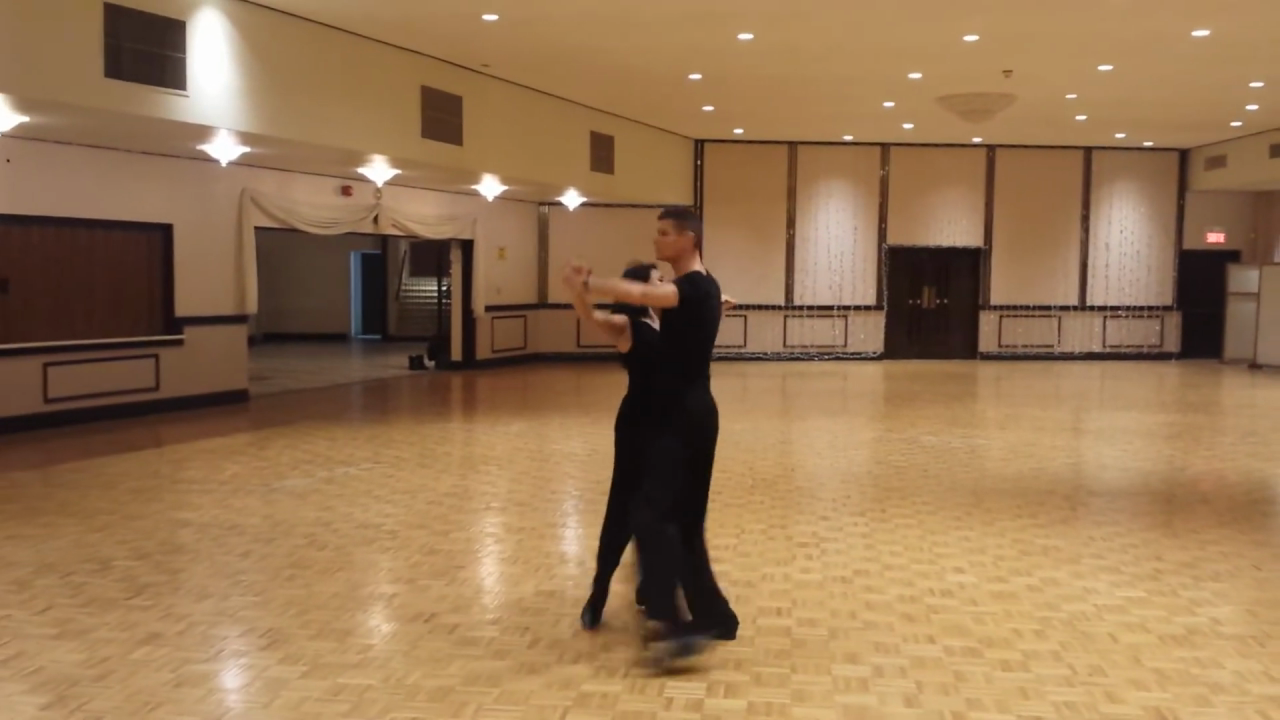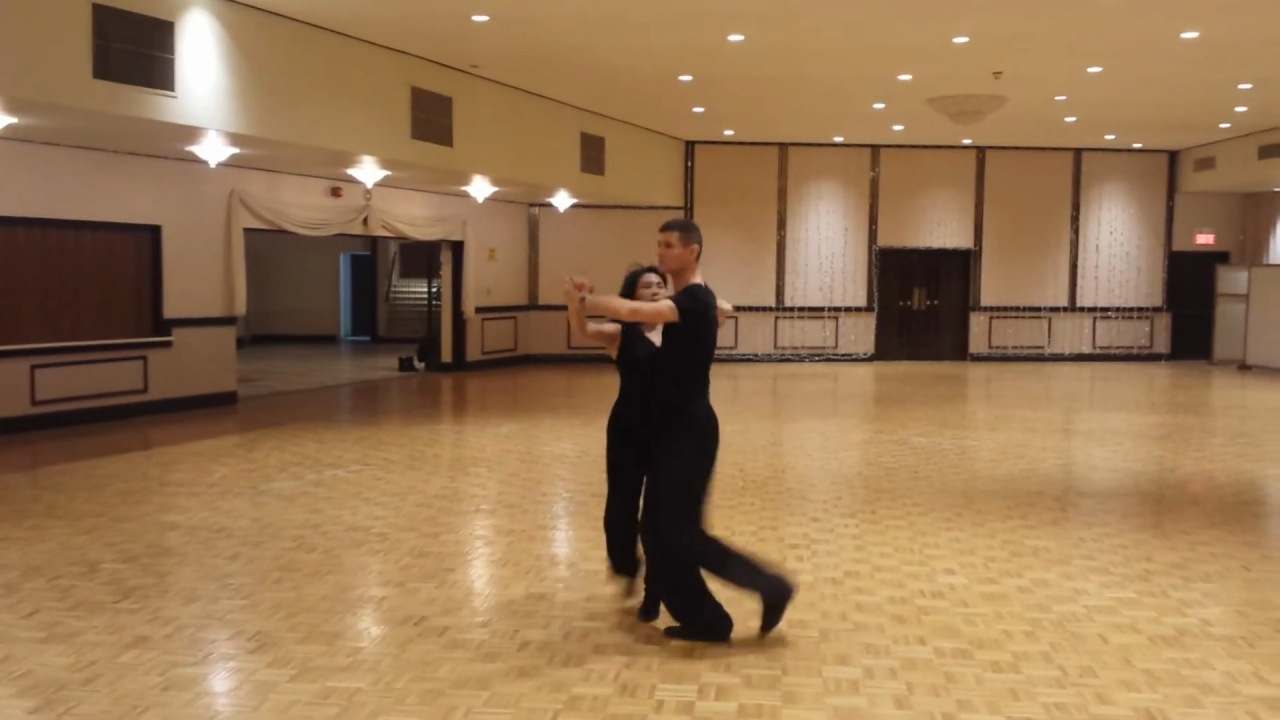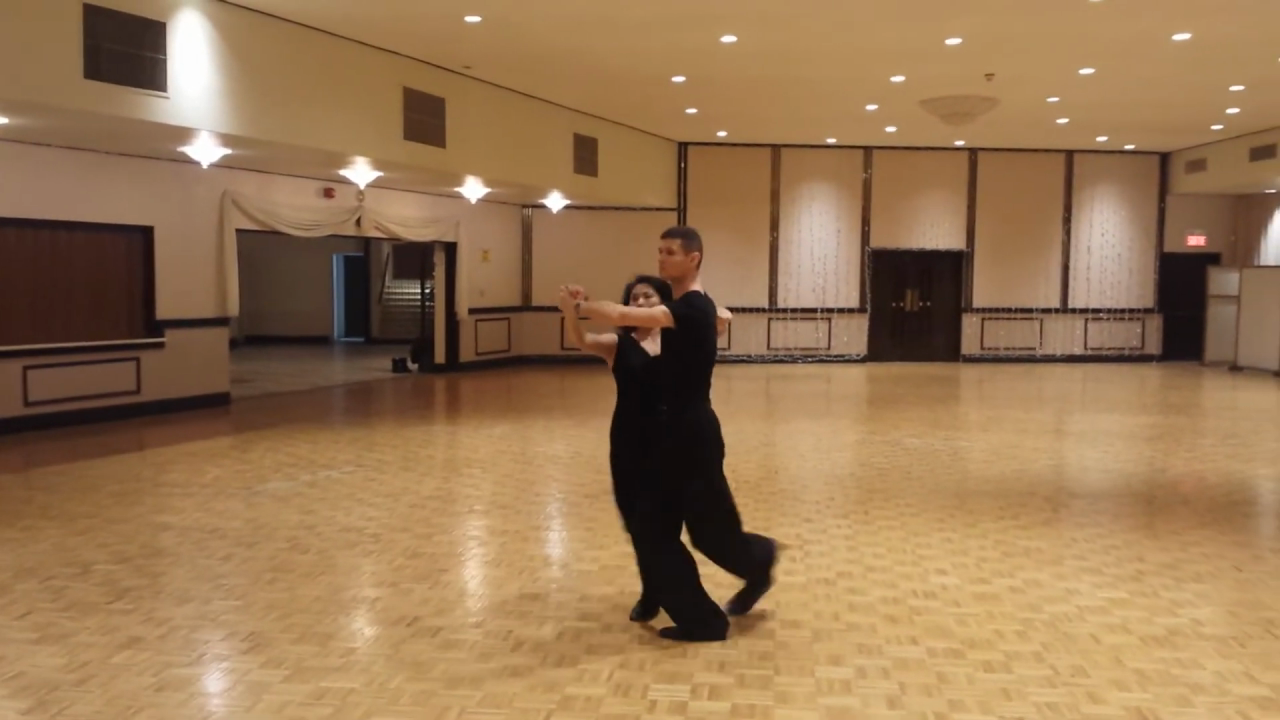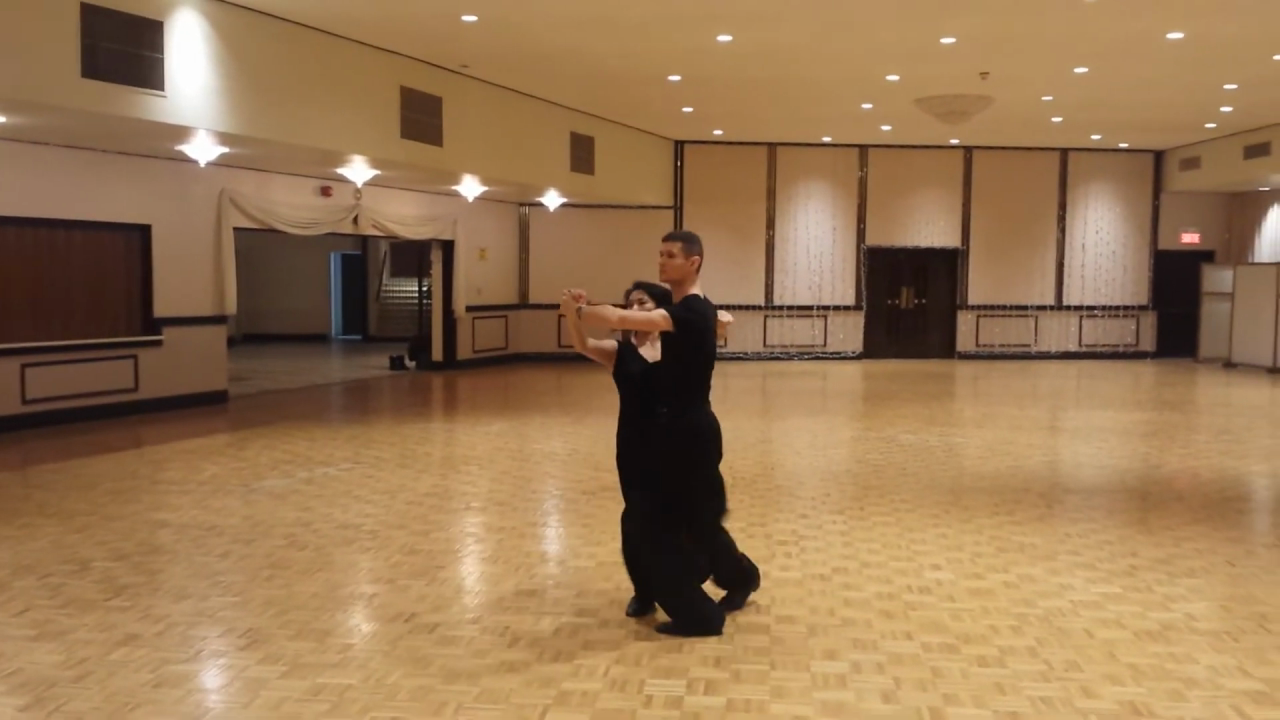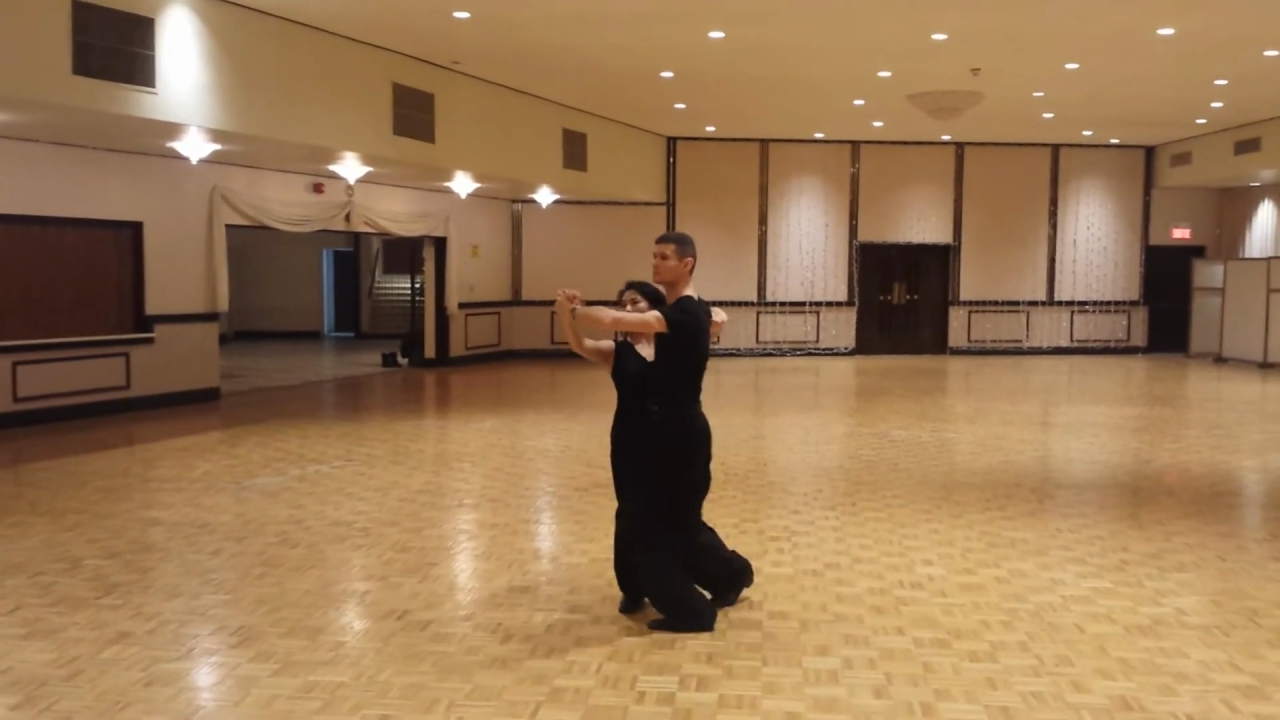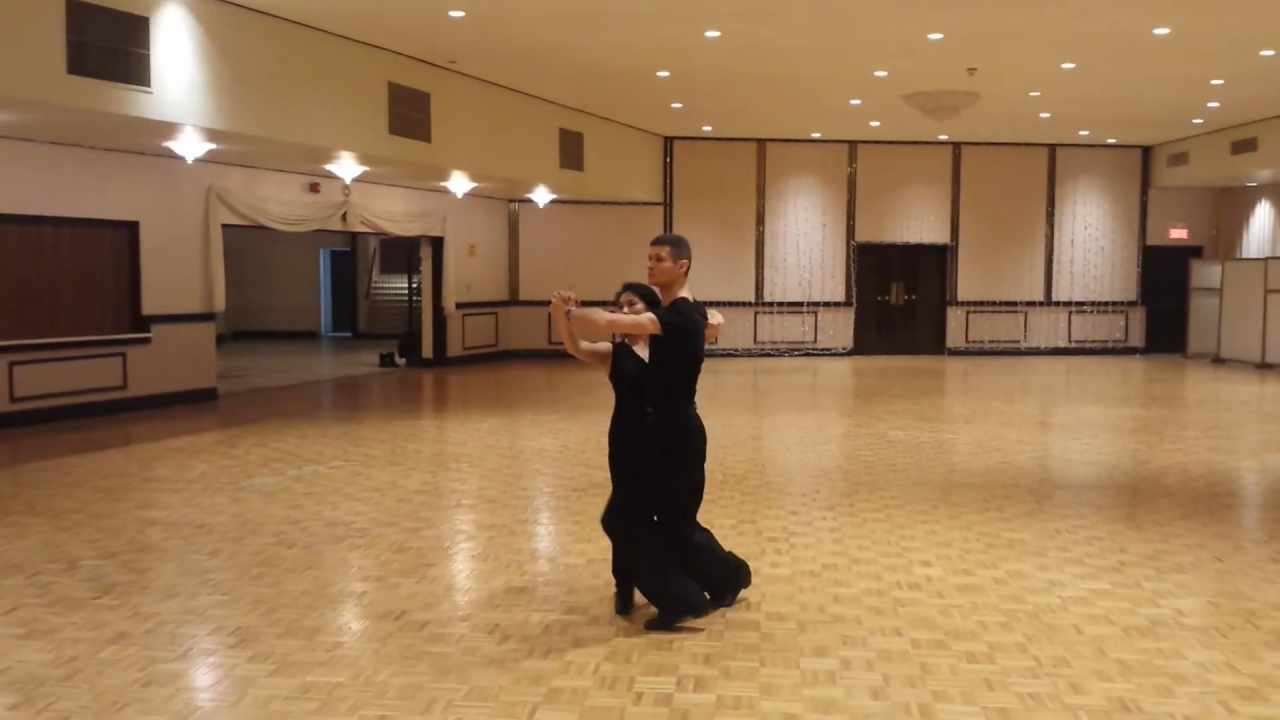
dt=0.1s
person 1, frame 1
left shoulder: (694, 289)
right shoulder: (704, 287)
left elbow: (639, 294)
left wrist: (588, 283)
left hip: (684, 417)
right hip: (690, 413)
left knee: (651, 517)
right knee: (683, 522)
left ankle: (678, 625)
right ankle: (712, 616)
person 1, frame 2
left shoulder: (692, 302)
right shoulder: (695, 301)
left elbow: (637, 311)
left wrist: (586, 300)
left hip: (688, 427)
right hip: (677, 424)
left knee: (679, 532)
right knee: (660, 528)
left ankle: (768, 588)
right ankle: (701, 618)
person 1, frame 3
left shoulder: (692, 308)
right shoulder: (690, 306)
left elbow: (626, 315)
left wrist: (581, 306)
left hip: (691, 432)
right hip: (676, 429)
left knee: (711, 529)
right knee: (656, 530)
person 1, frame 4
left shoulder: (692, 312)
right shoulder: (694, 310)
left elbow: (625, 320)
left wrist: (582, 311)
left hip: (690, 433)
right hip: (676, 430)
left knee: (695, 529)
right knee: (658, 529)
person 1, frame 5
left shoulder: (685, 313)
right shoulder: (690, 311)
left elbow: (618, 321)
left wrist: (576, 311)
left hip: (681, 433)
right hip: (669, 430)
left knee: (678, 528)
person 1, frame 6
left shoulder: (679, 316)
right shoulder: (684, 313)
left elbow: (612, 323)
left wrist: (571, 313)
left hip: (676, 434)
right hip: (664, 431)
left knee: (674, 529)
person 2, frame 1
right shoulder: (627, 325)
right elbow: (590, 317)
right wrist: (579, 291)
right hip: (636, 426)
right knee: (622, 510)
right ankle: (597, 595)
person 2, frame 2
right shoulder: (620, 333)
right elbow: (583, 330)
right wrist: (574, 300)
right hip: (628, 431)
right knee: (621, 511)
left ankle: (654, 592)
right ankle: (627, 568)
person 2, frame 3
right shoulder: (618, 344)
left elbow: (720, 321)
right elbow: (580, 339)
left wrist: (719, 318)
right wrist: (569, 309)
right hip: (628, 442)
right knee: (636, 517)
right ankle: (652, 591)
person 2, frame 4
right shoulder: (617, 350)
left elbow: (720, 323)
right elbow: (583, 344)
left wrist: (721, 320)
right wrist: (571, 312)
right hip: (634, 444)
right knee: (639, 520)
right ankle: (646, 589)
person 2, frame 5
right shoulder: (616, 351)
left elbow: (717, 323)
right elbow: (578, 345)
left wrist: (715, 317)
right wrist: (566, 313)
right hip: (630, 444)
right knee: (632, 518)
right ankle: (634, 587)
person 2, frame 6
right shoulder: (613, 352)
left elbow: (712, 326)
right elbow: (575, 347)
left wrist: (710, 320)
right wrist: (561, 315)
right hip: (628, 445)
right knee: (621, 518)
